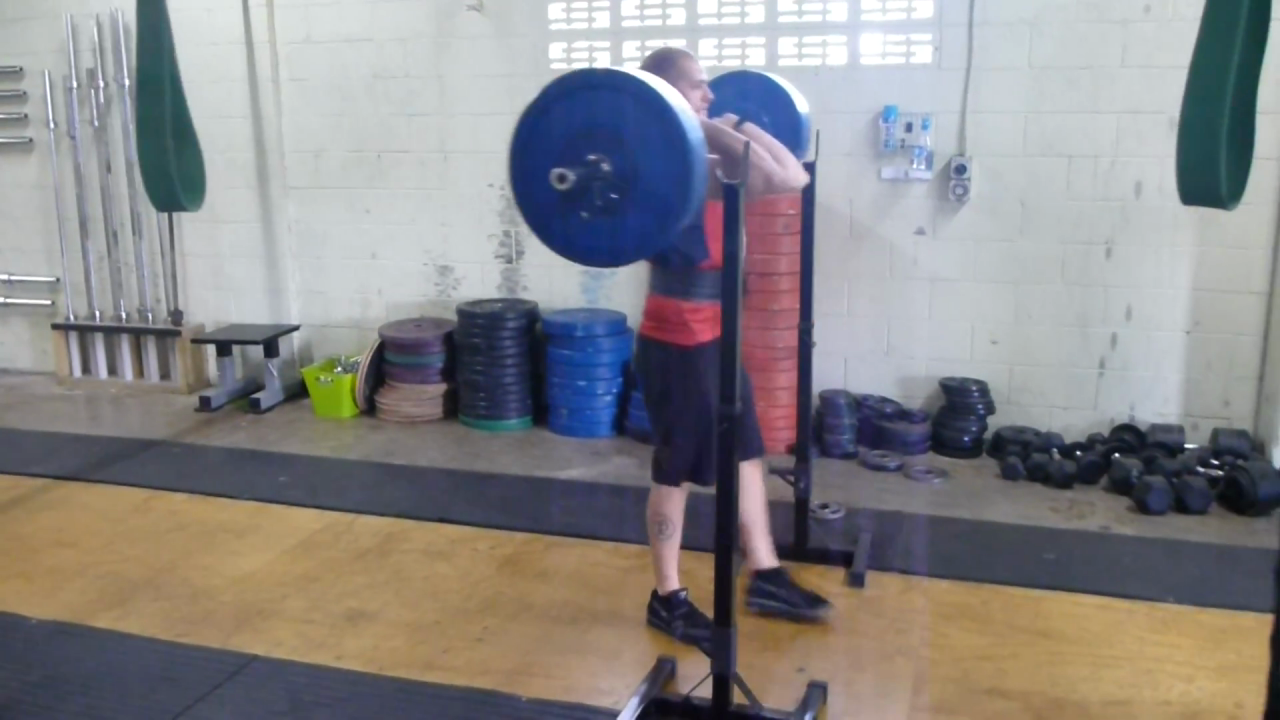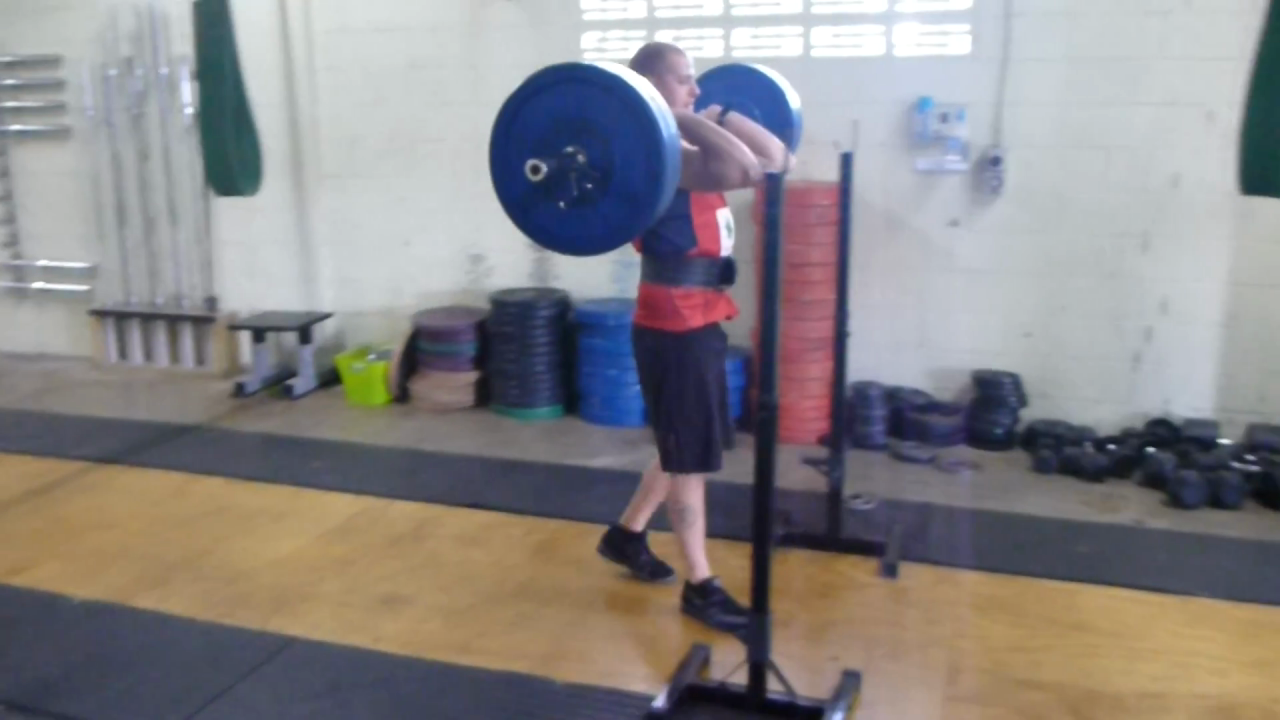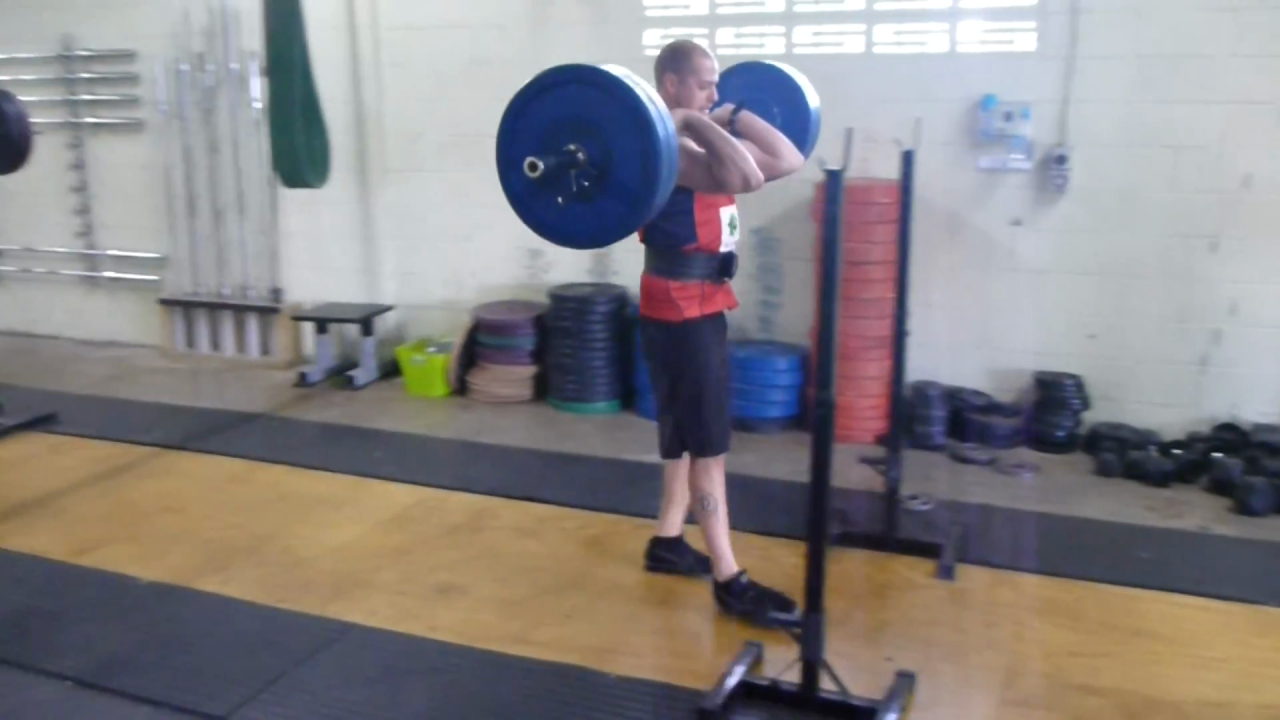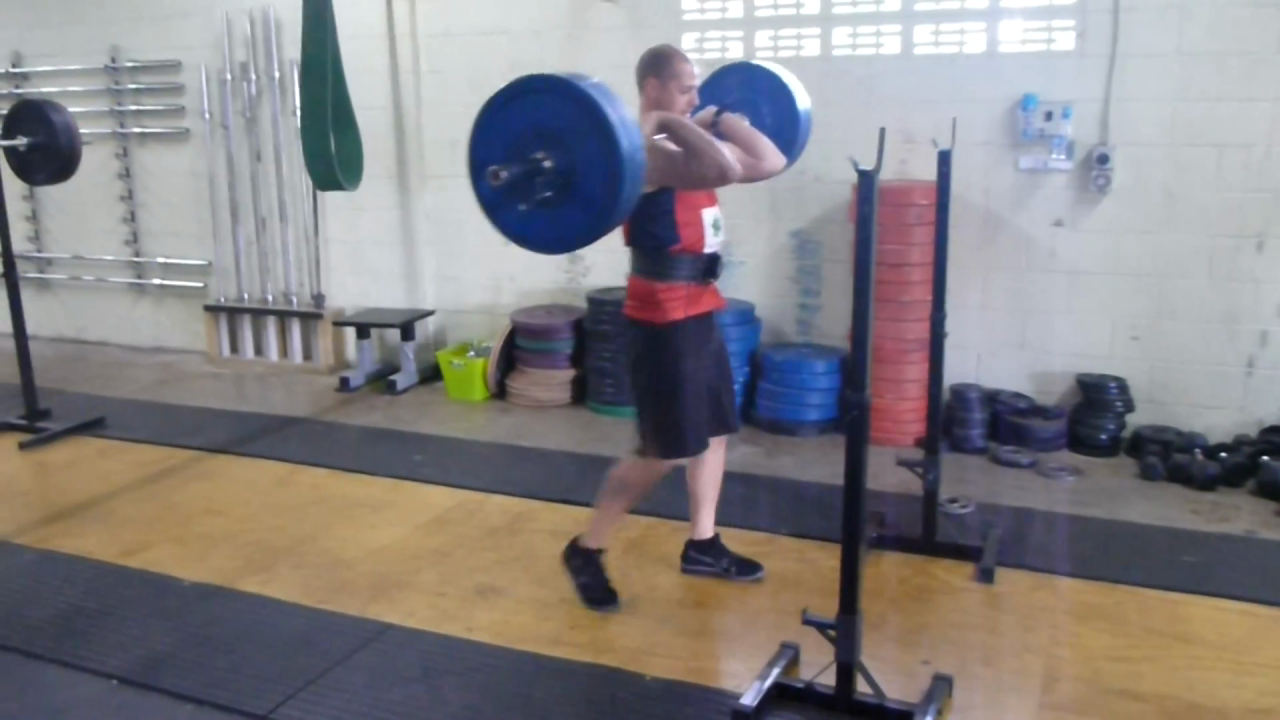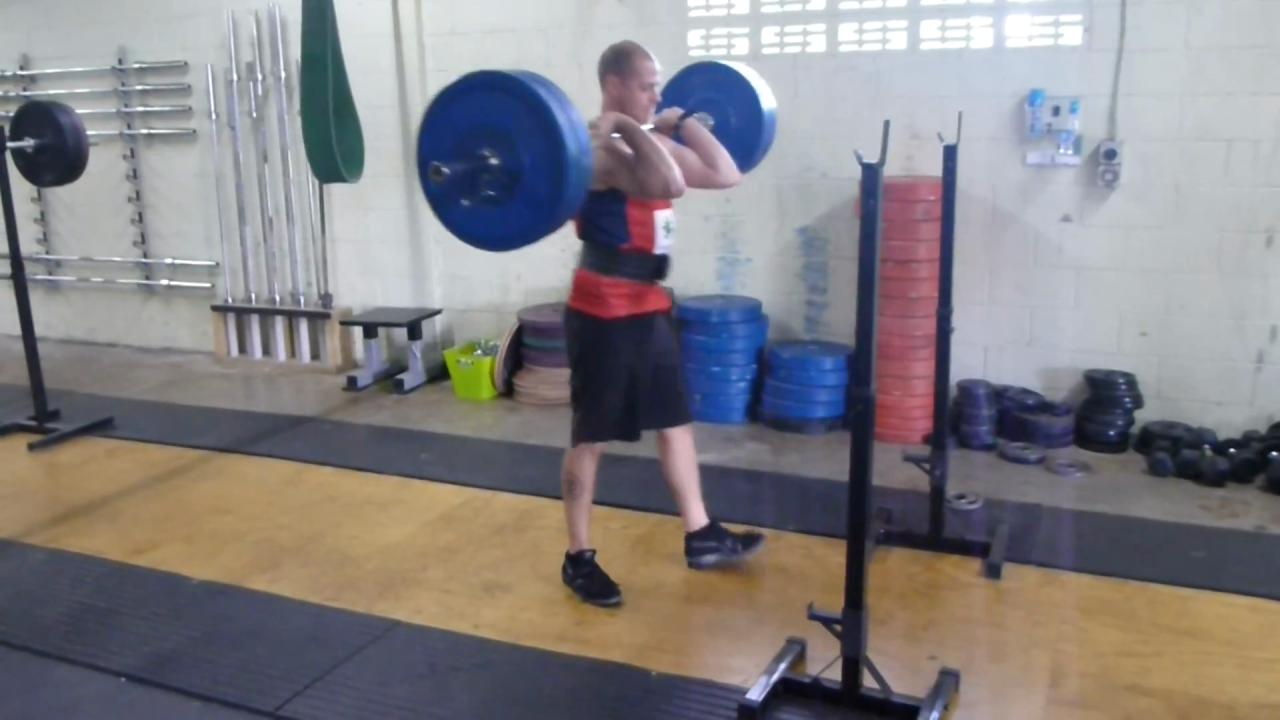
dt=0.3s
person 1, frame 1
left shoulder: (707, 155)
left elbow: (793, 177)
right elbow: (770, 179)
left wrist: (738, 126)
right wrist: (712, 129)
left hip: (711, 331)
right hip: (678, 338)
left knee: (744, 454)
right knee: (679, 471)
left ankle: (765, 575)
right ankle: (668, 599)
person 1, frame 2
left shoulder: (689, 145)
left elbow: (778, 160)
right elbow: (744, 169)
left wrist: (720, 116)
right wrist: (688, 121)
left hip: (703, 316)
right hip: (673, 323)
left knee: (691, 446)
right knee: (689, 457)
left ankle: (627, 533)
right ankle: (699, 585)
person 1, frame 3
left shoulder: (702, 143)
left elbow: (788, 161)
right elbow: (745, 177)
left wrist: (735, 115)
right wrist: (698, 122)
left hip: (707, 307)
right hip: (675, 315)
left knee: (693, 442)
right knee: (706, 446)
left ankle: (667, 542)
right ankle: (728, 579)
person 1, frame 4
left shoulder: (686, 144)
right shoulder: (645, 153)
left elbow: (770, 162)
right elbow: (724, 168)
left wrist: (719, 117)
right wrist: (671, 123)
left hip: (701, 310)
right hip: (662, 318)
left knee: (714, 433)
right knee: (663, 449)
left ankle: (703, 544)
right ankle: (587, 549)
person 1, frame 5
left shoulder: (651, 145)
right shoulder: (597, 152)
left elbow: (726, 176)
right elbow: (668, 185)
left wrist: (682, 123)
right wrist: (626, 127)
left hip: (647, 308)
right hip: (602, 314)
left knee: (676, 421)
right knee: (591, 436)
left ankle: (703, 536)
right ankle: (578, 558)
